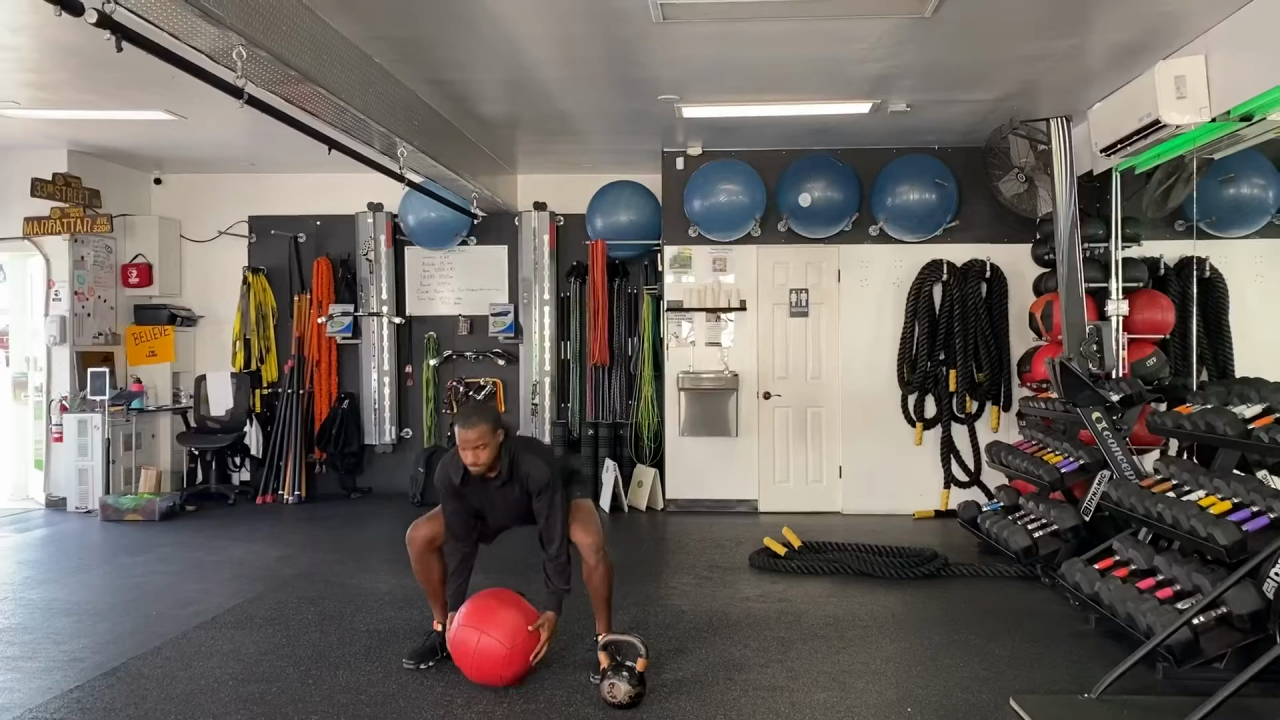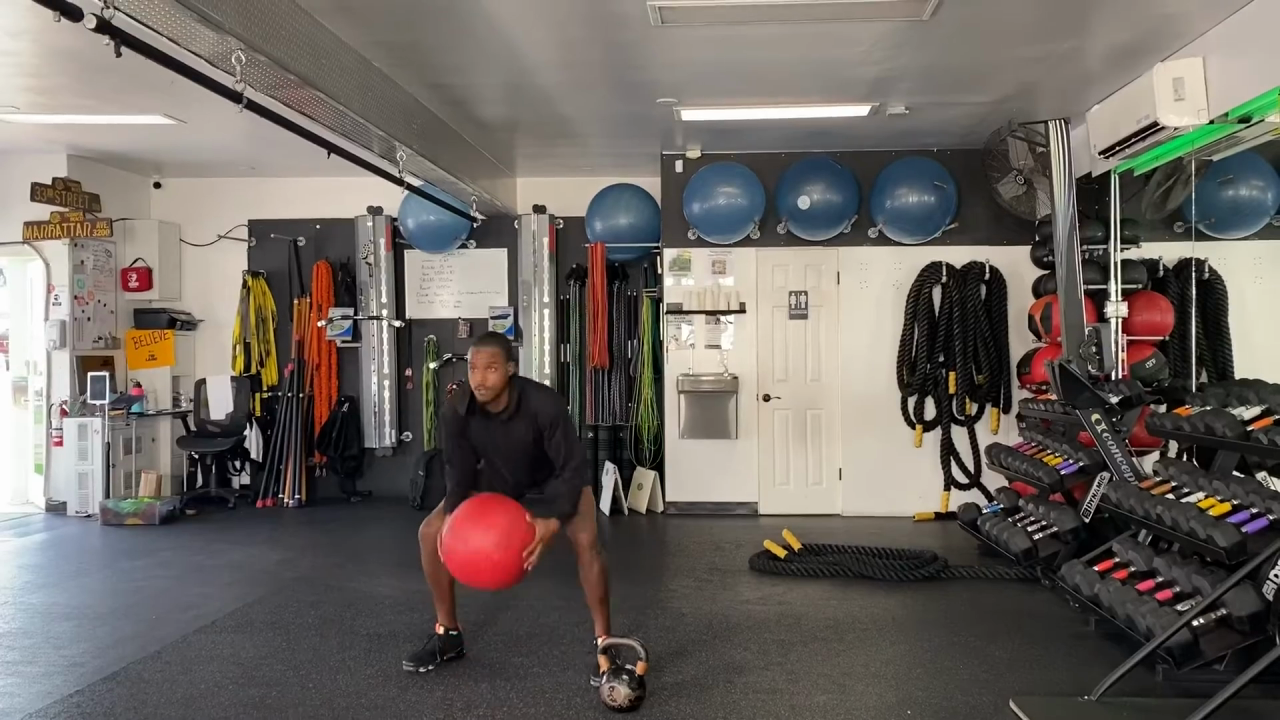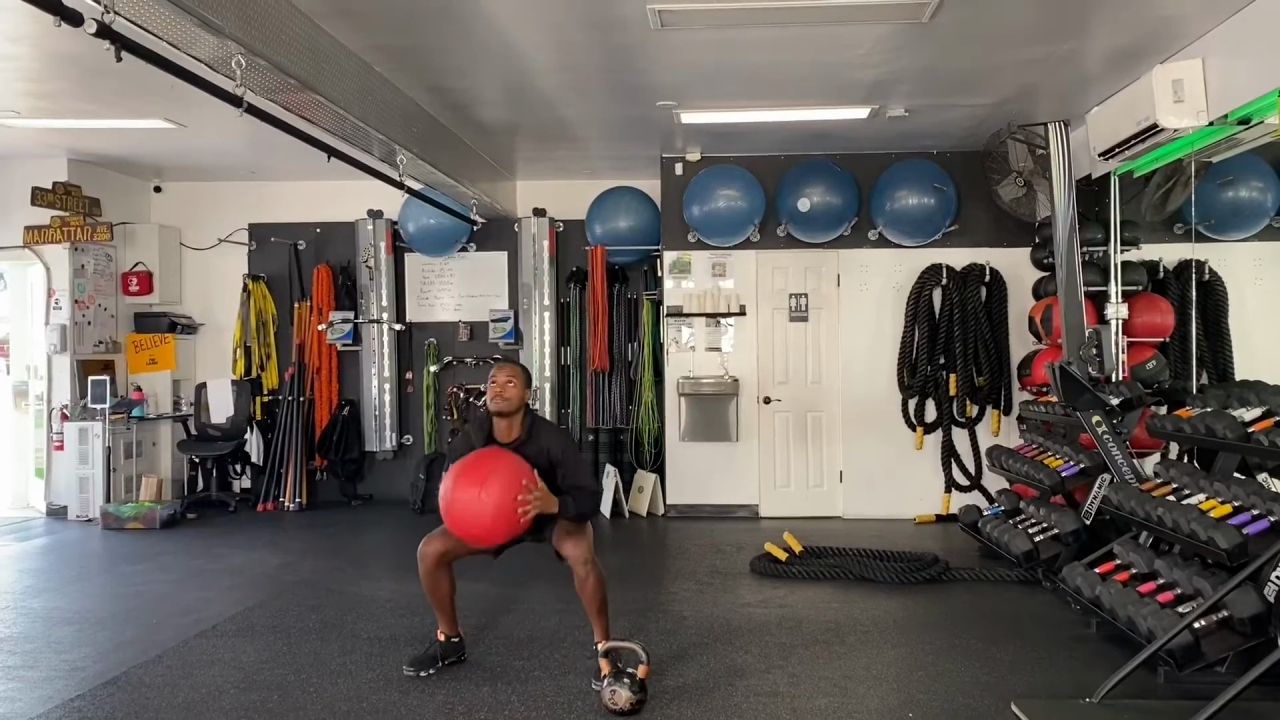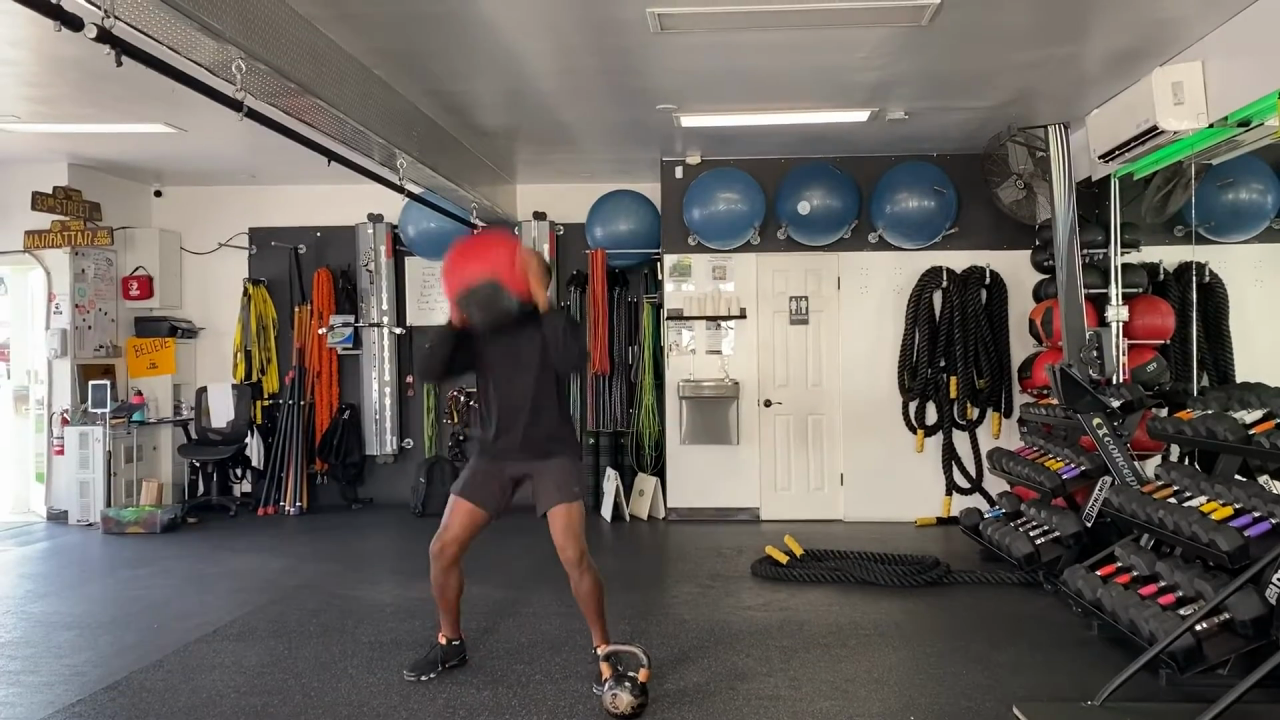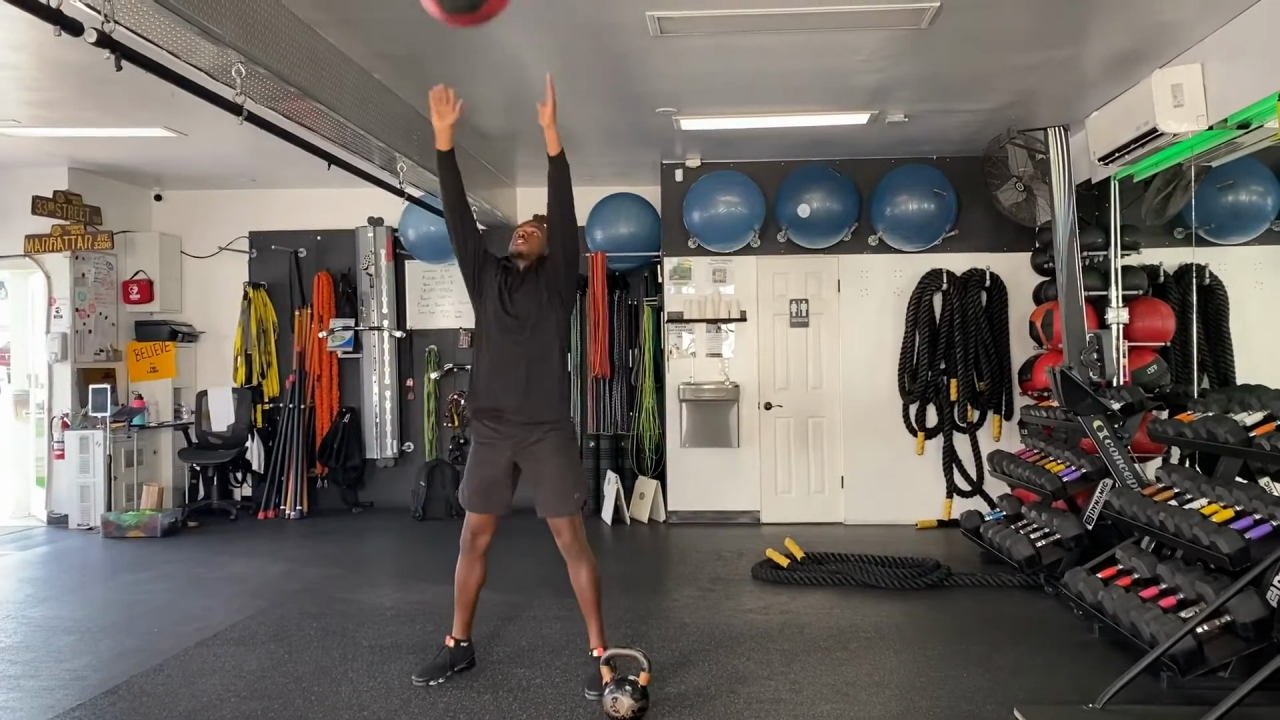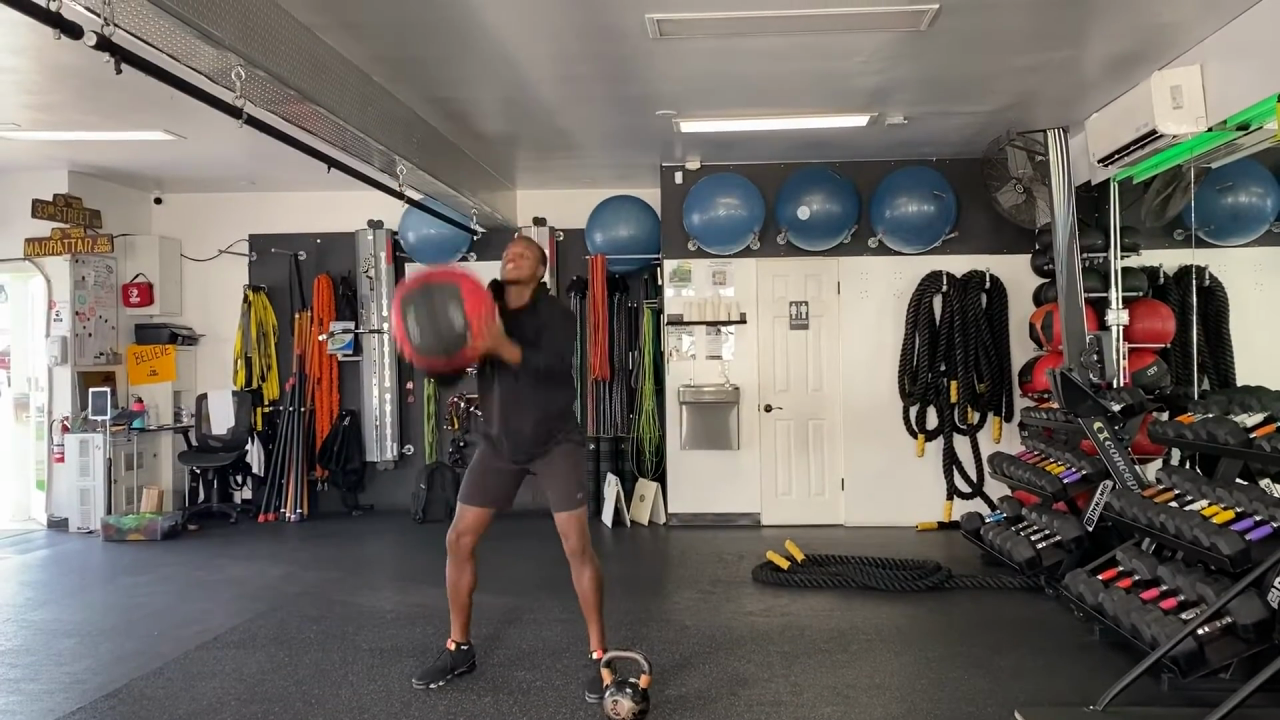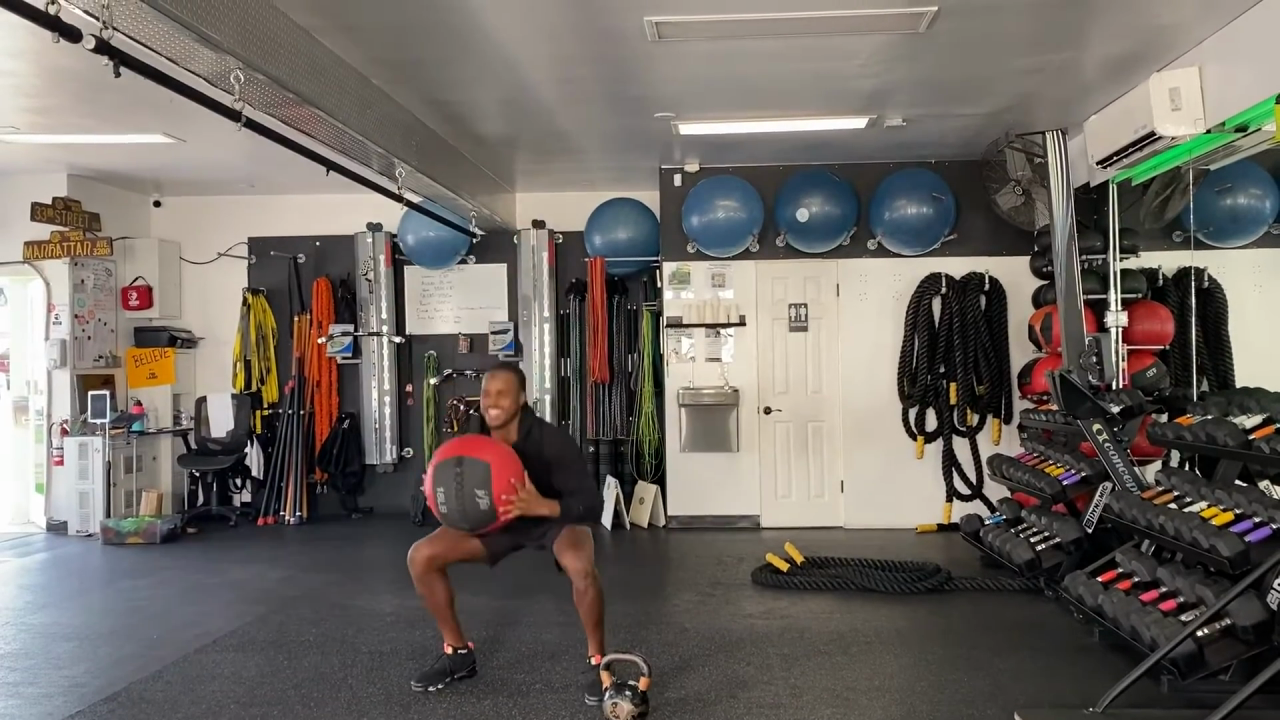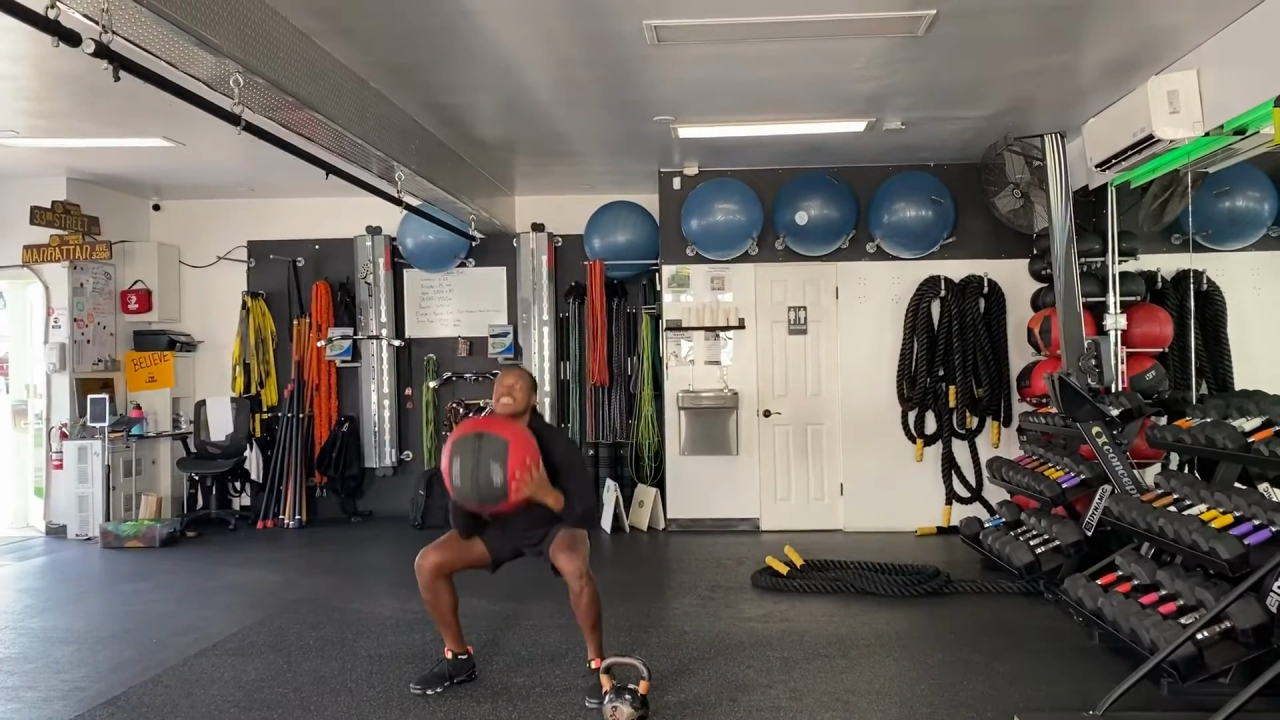
dt=0.4s
person 1, frame 1
left shoulder: (536, 465)
right shoulder: (449, 472)
left elbow: (554, 540)
right elbow: (460, 540)
left wrist: (551, 610)
right wrist: (454, 607)
left hip: (560, 490)
left knee: (590, 544)
right knee: (419, 535)
right ankle: (442, 630)
person 1, frame 2
left shoulder: (544, 403)
right shoulder: (457, 411)
left elbow: (574, 468)
right elbow: (459, 471)
left wrist: (551, 521)
right wrist: (454, 520)
left hip: (554, 476)
right hip: (496, 476)
left knee: (585, 542)
right knee: (431, 532)
left ankle: (603, 642)
right ankle: (447, 634)
person 1, frame 3
left shoulder: (553, 440)
right shoulder: (469, 440)
left elbow: (590, 501)
left wrist: (551, 503)
left hip: (555, 513)
left knee: (581, 557)
right knee: (429, 551)
right ankle: (449, 641)
person 1, frame 4
left shoulder: (555, 326)
right shoulder: (482, 335)
left elbow: (573, 363)
right elbow: (429, 372)
left wrist: (544, 301)
right wrist: (454, 323)
left hip: (552, 453)
right hip: (494, 453)
left knee: (573, 556)
right knee: (443, 549)
left ankle: (603, 651)
right ankle: (449, 642)
person 1, frame 5
left shoulder: (556, 283)
right shoulder: (487, 279)
left elbow: (565, 220)
right elbow: (458, 218)
left wrist: (551, 134)
right wrist: (444, 138)
left hip: (548, 430)
right hip: (492, 430)
left knee: (571, 543)
right knee: (474, 539)
left ankle: (599, 653)
right ankle: (458, 645)
person 1, frame 6
left shoulder: (556, 313)
left elbow: (554, 366)
left wrist: (503, 346)
left hip: (555, 443)
right hip: (499, 443)
left knee: (577, 548)
right knee: (460, 541)
left ankle: (599, 657)
right ankle: (459, 648)
person 1, frame 7
left shoulder: (551, 441)
left elbow: (591, 505)
left wrist: (542, 507)
left hip: (555, 519)
right hip: (499, 521)
left knee: (581, 568)
right knee: (422, 556)
left ankle: (597, 660)
right ankle: (458, 651)
person 1, frame 8
left shoulder: (556, 444)
left elbow: (588, 512)
right elbow: (464, 528)
left wrist: (545, 494)
left hip: (555, 525)
right hip: (503, 525)
left knee: (575, 569)
right knee: (429, 563)
left ankle: (597, 664)
right ankle: (458, 657)
